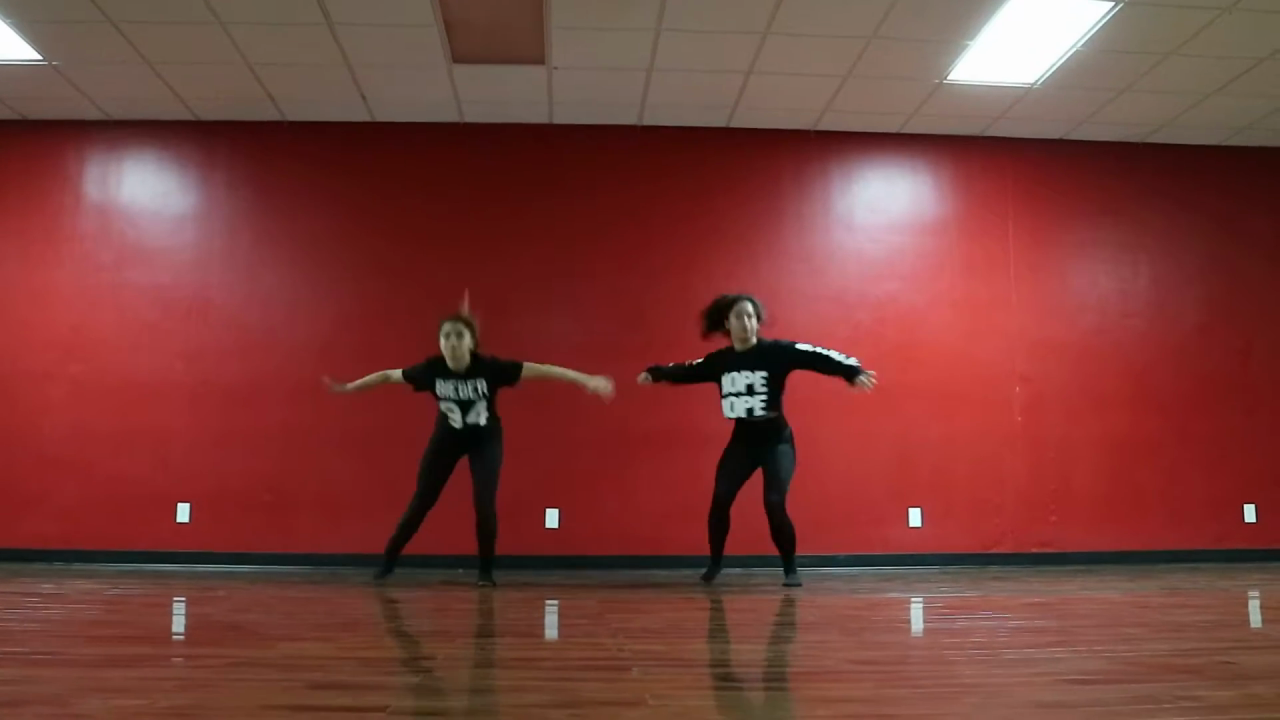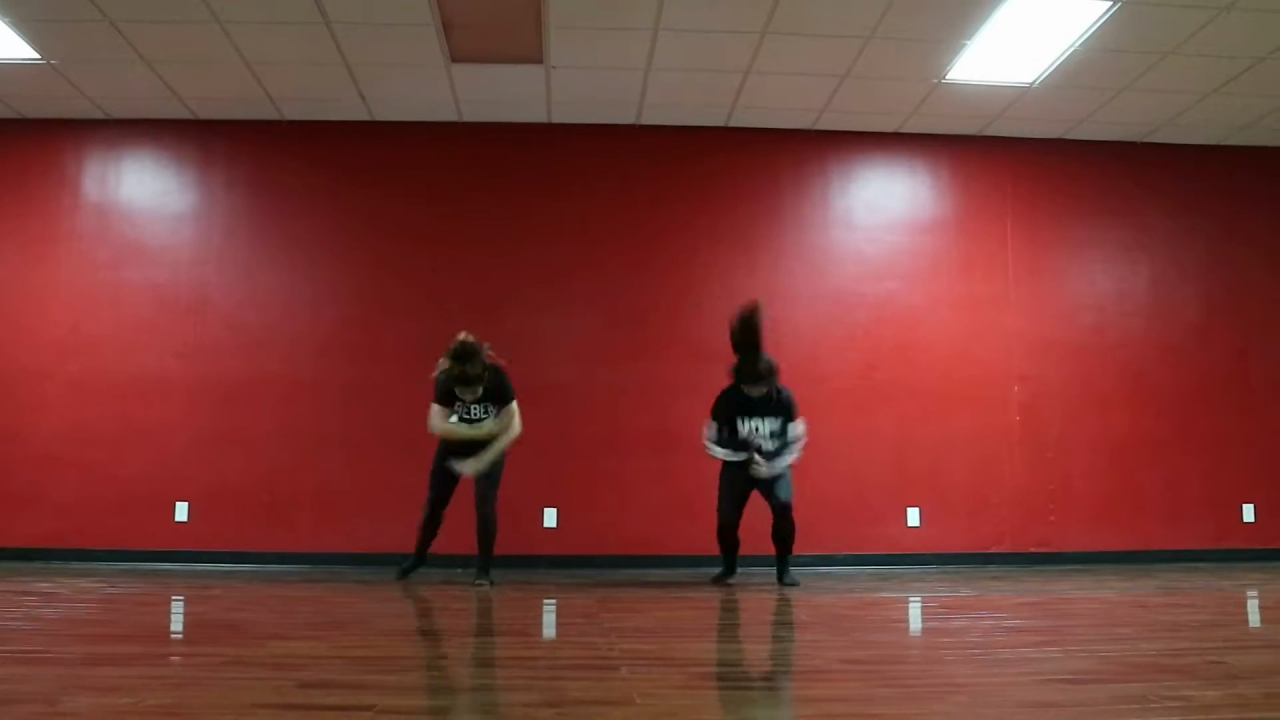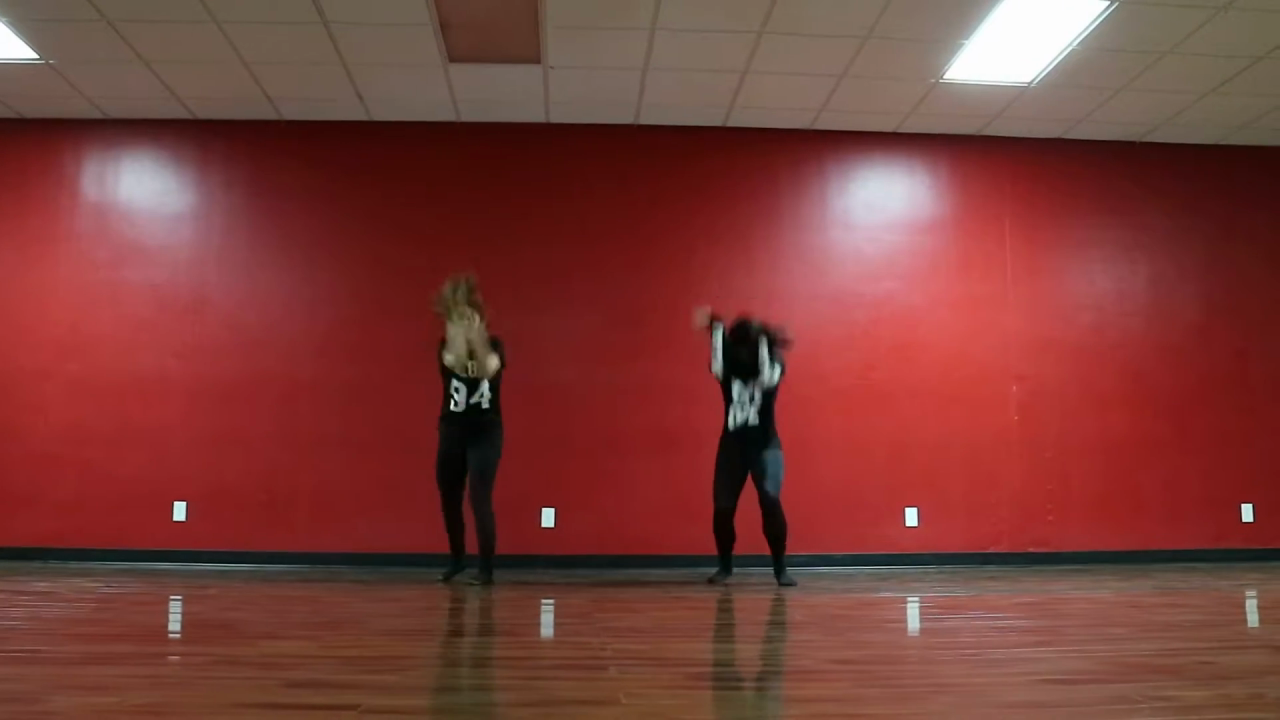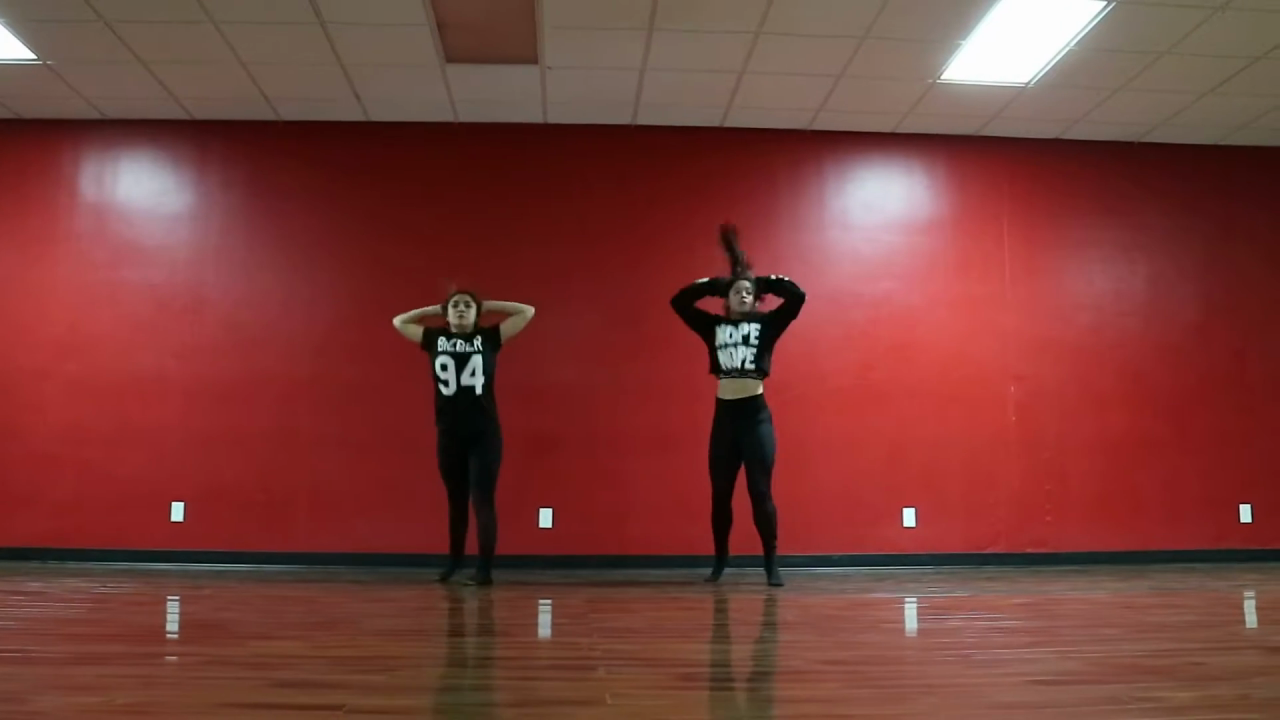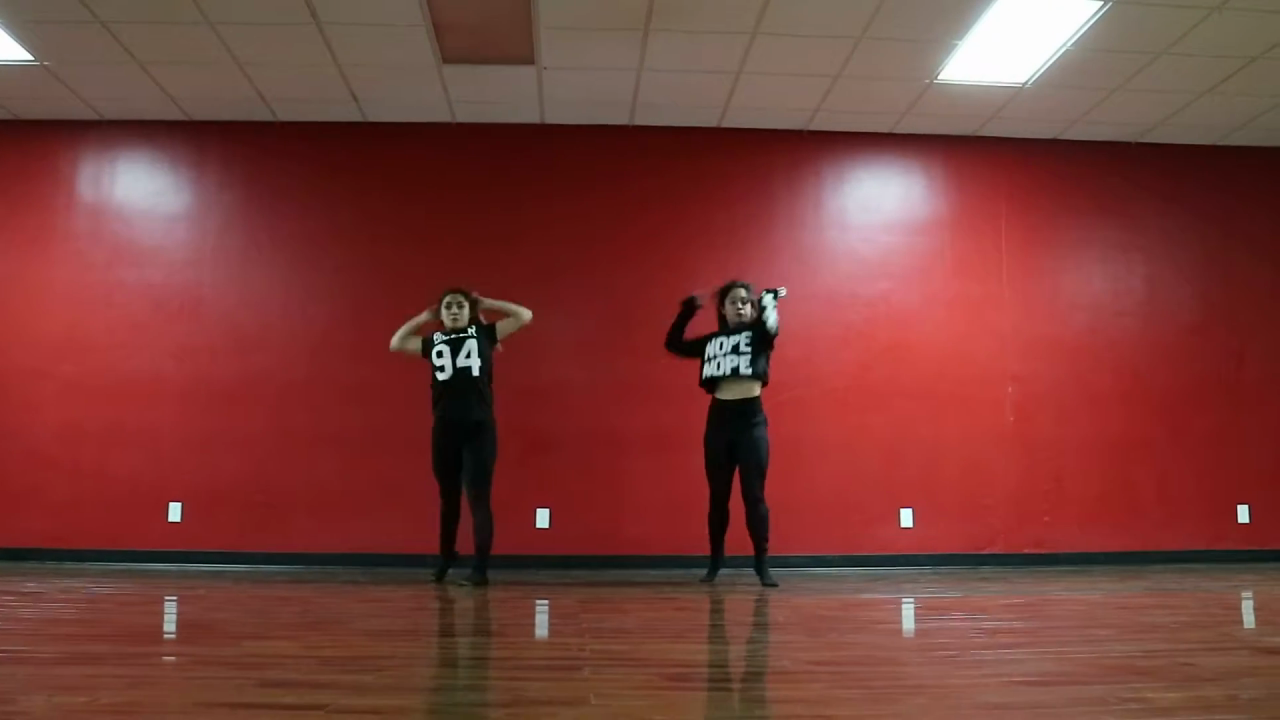
dt=0.2s
person 1, frame 1
left shoulder: (774, 352)
right shoulder: (719, 359)
left elbow: (815, 357)
right elbow: (687, 371)
left wrist: (853, 371)
right wrist: (656, 373)
left hip: (776, 441)
right hip: (741, 442)
left knee: (774, 504)
right knee: (719, 502)
left ankle: (790, 569)
right ankle: (715, 564)
person 1, frame 2
left shoulder: (783, 398)
right shoulder: (727, 399)
left elbow: (795, 441)
right elbow: (713, 443)
left wrist: (773, 463)
right wrist: (746, 454)
left hip: (774, 464)
right hip: (737, 465)
left knee: (783, 505)
right knee: (726, 518)
left ankle: (783, 568)
right ankle: (729, 566)
person 1, frame 3
left shoulder: (771, 363)
right shoulder: (728, 364)
left elbow: (767, 380)
right elbow: (719, 369)
left wrist: (762, 345)
right wrist: (716, 329)
left hip: (765, 443)
right hip: (732, 444)
left knee: (770, 498)
right knee: (723, 508)
left ankle: (780, 567)
right ankle: (725, 564)
person 1, frame 4
left shoulder: (766, 324)
right shoulder: (713, 324)
left elbow: (797, 297)
right elbow: (679, 301)
left wrist: (764, 283)
right wrist: (714, 283)
left hip: (756, 416)
right hip: (725, 415)
left knee: (760, 491)
right knee: (721, 493)
left ankle: (772, 564)
right ankle: (720, 561)
person 1, frame 5
left shoulder: (760, 333)
right shoulder: (712, 340)
left elbow: (771, 325)
right elbow: (673, 345)
left wrist: (767, 298)
right wrist: (688, 309)
left hip: (751, 419)
right hip: (719, 421)
left knee: (753, 496)
right knee: (718, 497)
left ankle: (762, 566)
right ankle: (715, 564)
person 2, frame 1
left shoulder: (491, 366)
right shoulder: (432, 368)
left elbow: (539, 371)
right elbow: (391, 376)
left wrist: (586, 380)
right wrist: (350, 387)
left hip: (486, 439)
right hip: (446, 437)
left knee: (484, 502)
right knee: (423, 499)
left ankle: (486, 569)
right ankle: (388, 559)
person 2, frame 2
left shoulder: (497, 378)
right shoulder: (445, 382)
left elbow: (515, 426)
right elbow: (436, 426)
left wrist: (482, 460)
right wrist: (484, 429)
left hip: (490, 445)
right hip: (454, 443)
left knee: (485, 500)
right knee: (435, 503)
left ankle: (483, 570)
right ankle: (419, 556)
person 2, frame 3
left shoulder: (493, 348)
right shoulder: (448, 347)
left elbow: (487, 368)
right elbow: (456, 362)
left wrist: (479, 337)
left hip: (486, 434)
right hip: (452, 434)
left knee: (479, 499)
right knee: (449, 500)
left ankle: (486, 569)
right ankle: (456, 560)
person 2, frame 4
left shoulder: (489, 338)
right shoulder: (436, 339)
left elbow: (528, 312)
right elbow: (398, 322)
left wrist: (488, 305)
right wrist: (435, 309)
left hip: (485, 434)
right hip: (449, 434)
left knee: (482, 500)
right knee: (456, 500)
left ankle: (484, 569)
right ankle: (454, 560)
person 2, frame 5
left shoulder: (482, 332)
right shoulder: (433, 340)
left elbow: (525, 316)
right elbow: (396, 343)
left wrist: (486, 305)
right wrist: (425, 316)
left hip: (479, 427)
right hip: (444, 428)
left knee: (478, 498)
right knee: (449, 497)
left ankle: (480, 569)
right ankle: (447, 555)
